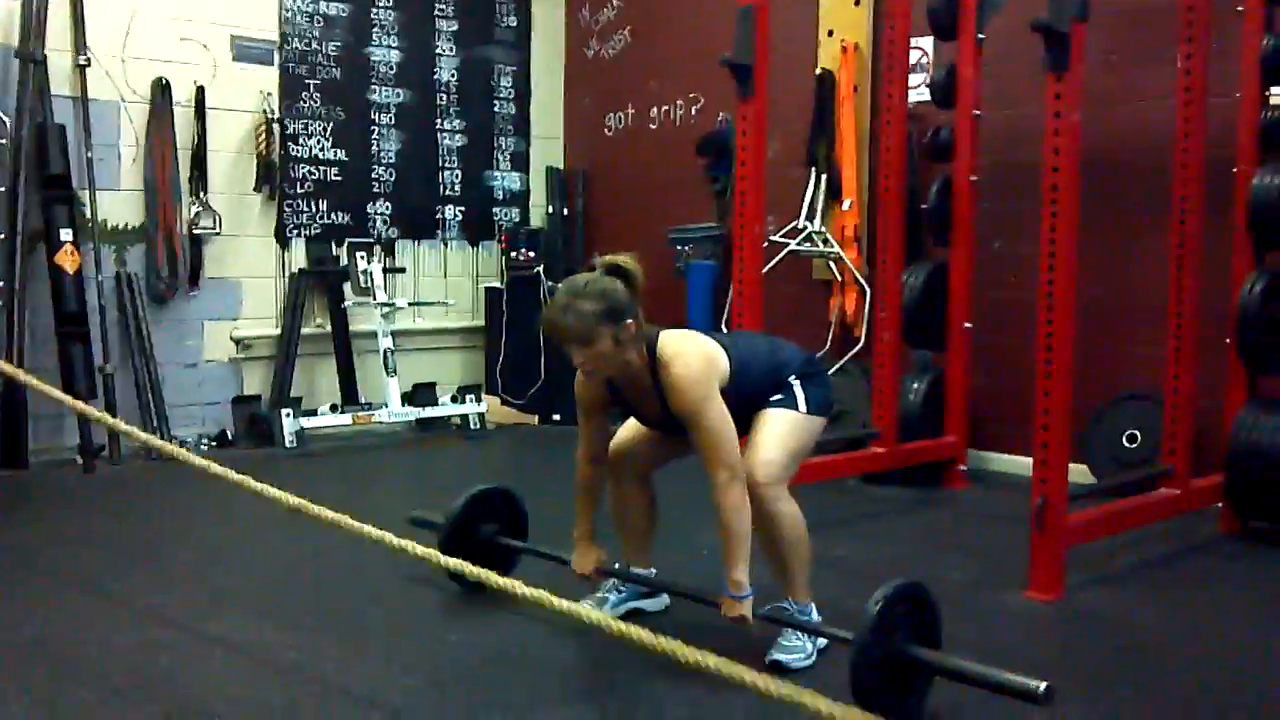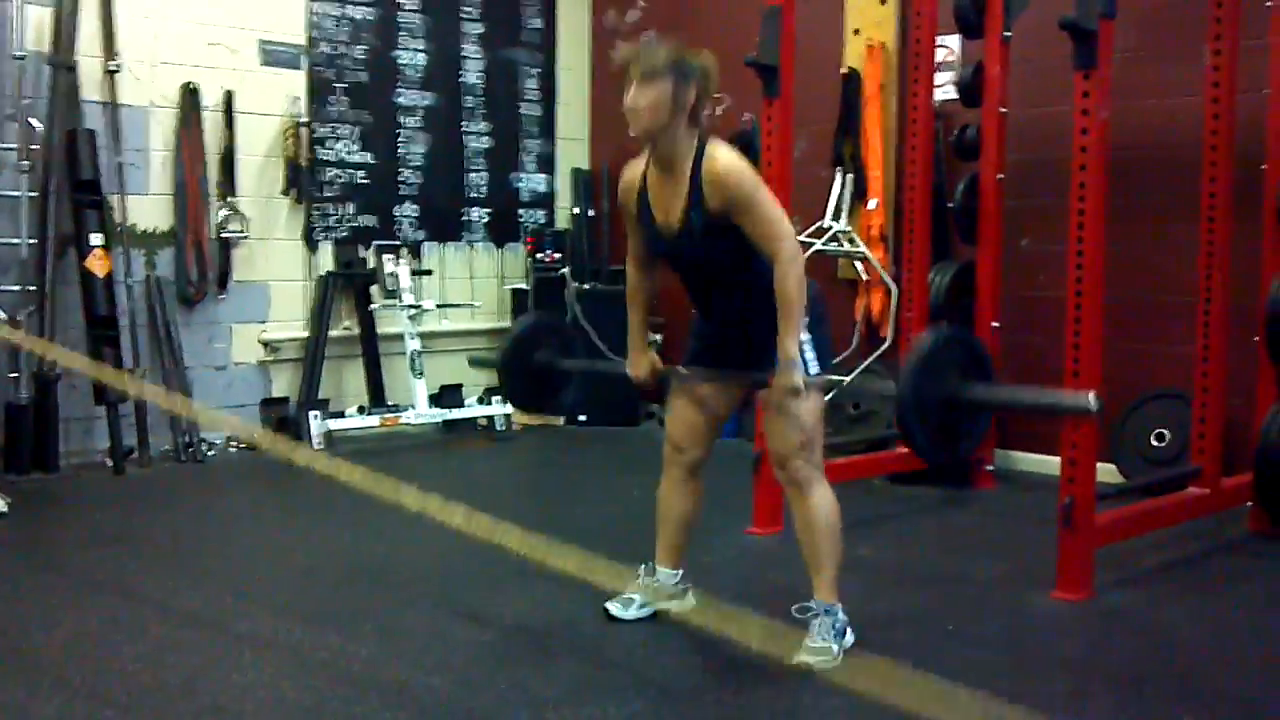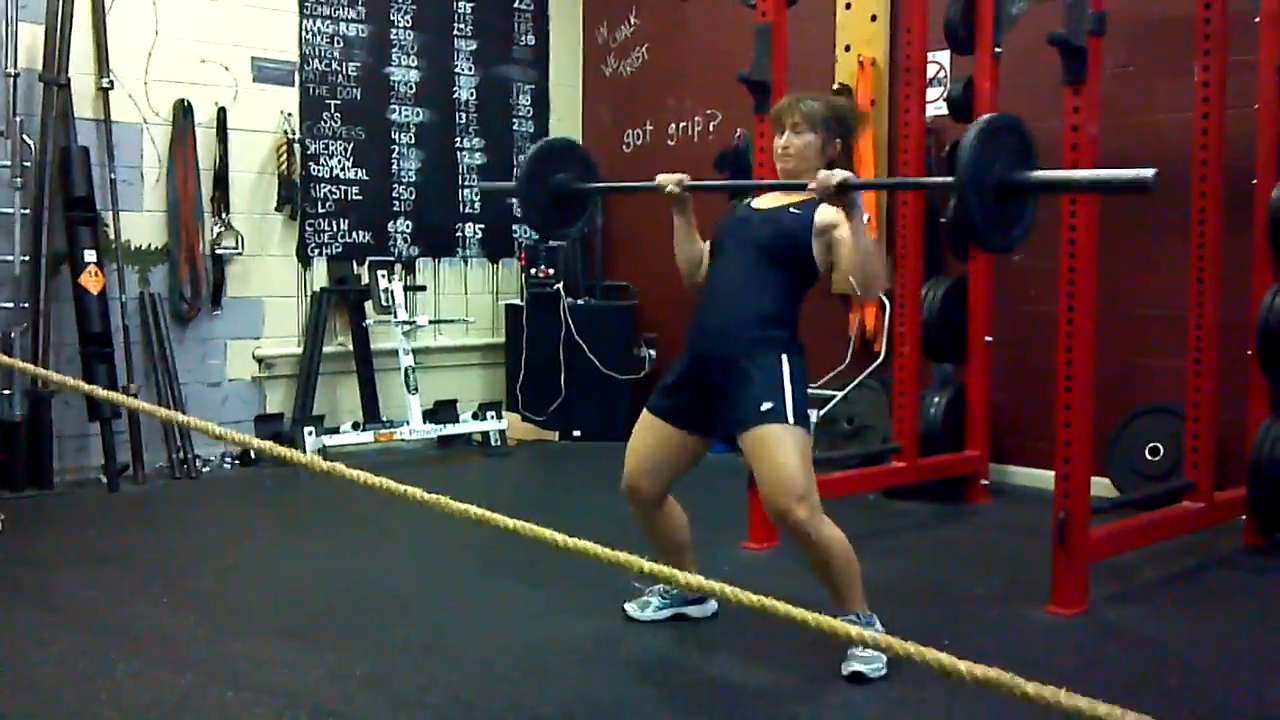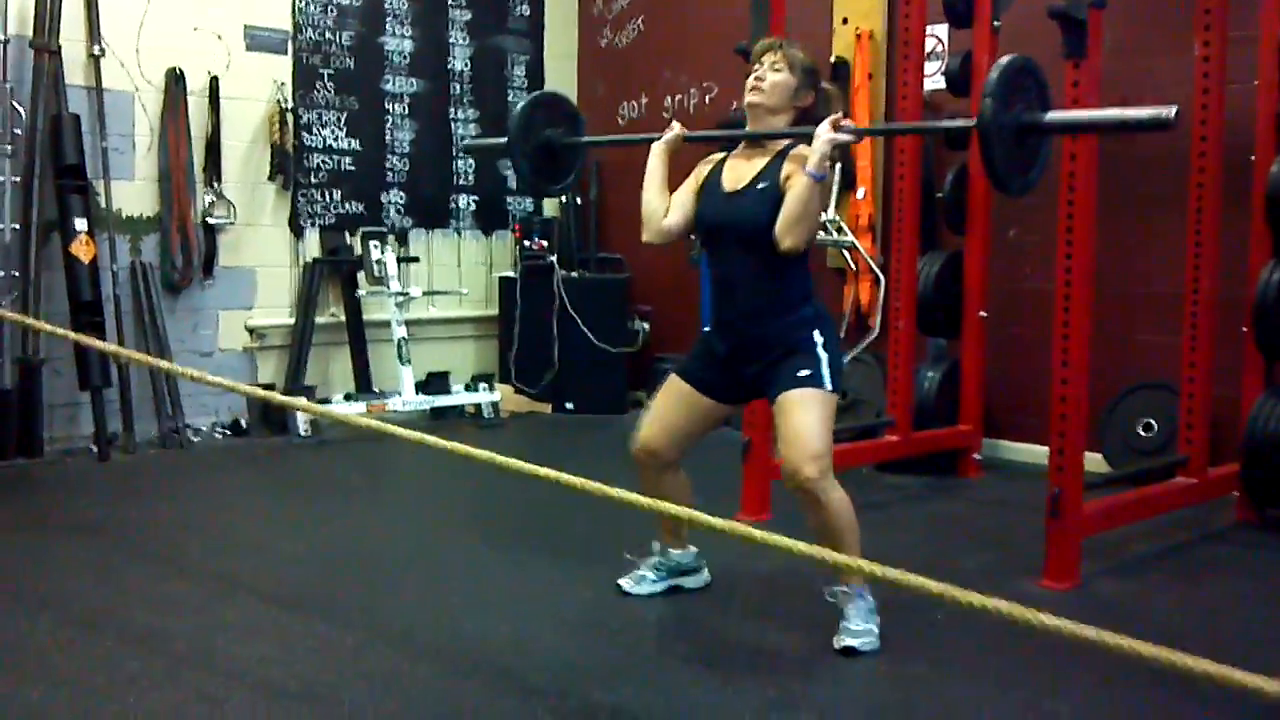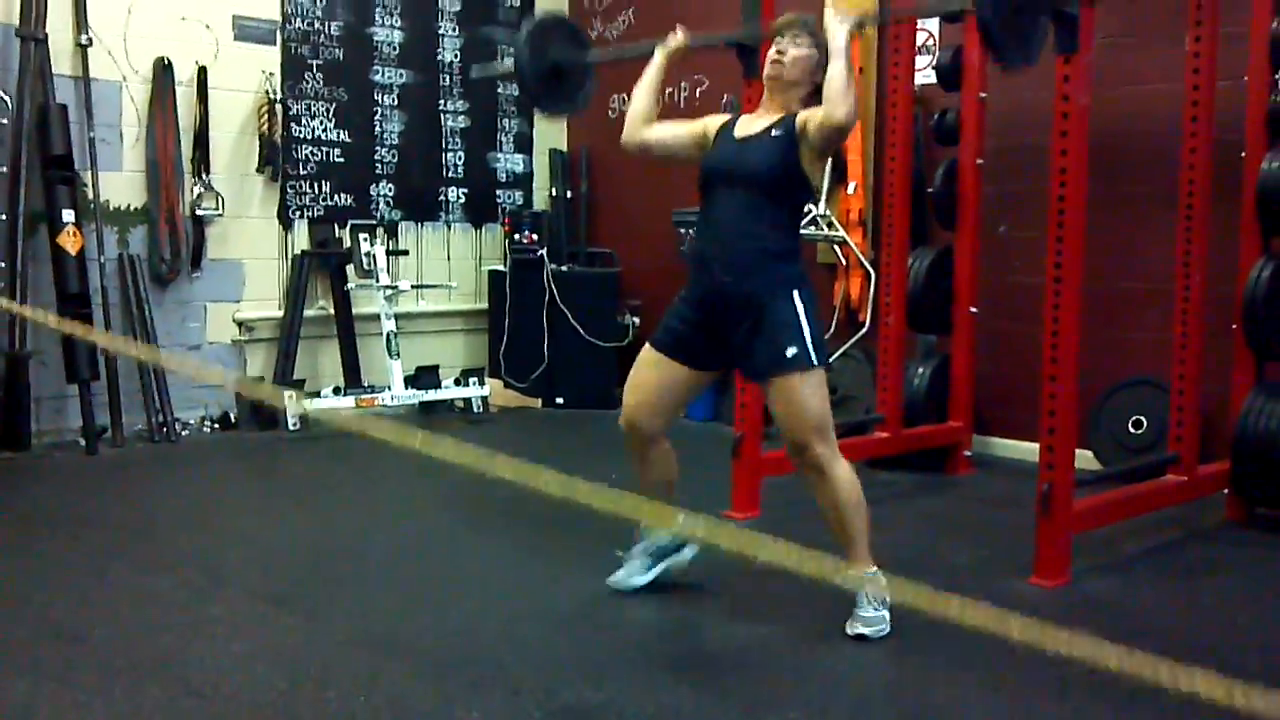
dt=1s
person 1, frame 1
left shoulder: (682, 370)
right shoulder: (593, 379)
left elbow: (727, 479)
right elbow: (591, 460)
left wrist: (738, 585)
right wrist: (584, 542)
left hip: (789, 382)
right hip: (732, 389)
left knee: (761, 479)
right knee: (623, 457)
left ankle: (802, 613)
right ankle: (640, 580)
person 1, frame 2
left shoulder: (723, 170)
right shoulder: (635, 180)
left elbow: (788, 257)
right elbow: (640, 266)
left wrist: (789, 356)
right wrist: (638, 345)
left hip: (777, 326)
right hip: (716, 331)
left knee: (797, 466)
right knee: (680, 455)
left ankle: (828, 616)
right ankle: (665, 582)
person 1, frame 3
left shoulder: (827, 213)
right shoulder: (751, 202)
left elbow: (866, 284)
right elbow: (694, 269)
left wrist: (846, 206)
right wrist: (679, 210)
left hip: (764, 366)
right hip: (696, 363)
left knee: (795, 511)
right knee: (640, 487)
left ankle: (862, 625)
right ankle: (684, 589)
person 1, frame 4
left shoulder: (798, 162)
right shoulder: (713, 165)
left elbow: (790, 238)
right elbow: (656, 230)
left wrist: (820, 156)
right wrist: (659, 156)
left hip: (796, 344)
right hip: (725, 342)
left knee: (807, 471)
right knee: (651, 448)
left ankle: (856, 597)
right ankle: (678, 557)
person 1, frame 5
left shoulder: (809, 124)
right shoulder: (724, 124)
left elbow: (839, 118)
right elbow: (636, 136)
right wrist: (661, 61)
left hip: (773, 302)
right hip: (703, 299)
left knee: (814, 451)
right knee: (638, 422)
left ankle: (867, 581)
right ankle: (663, 539)
